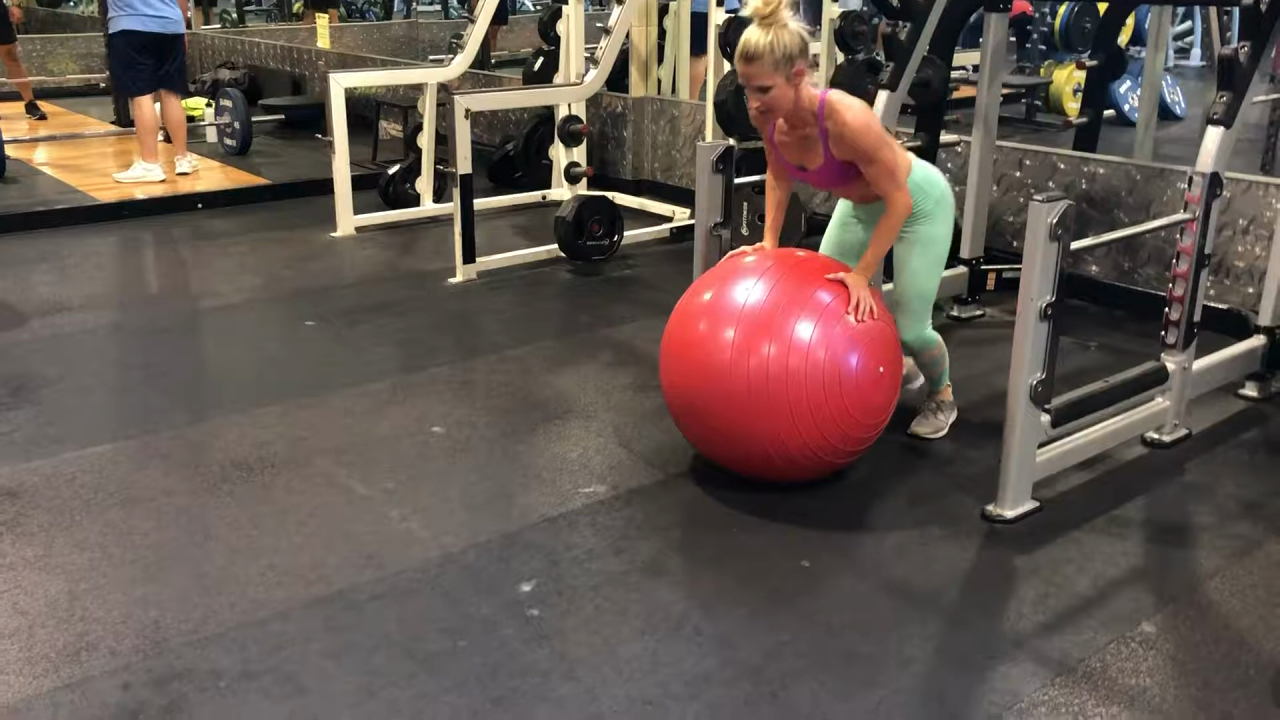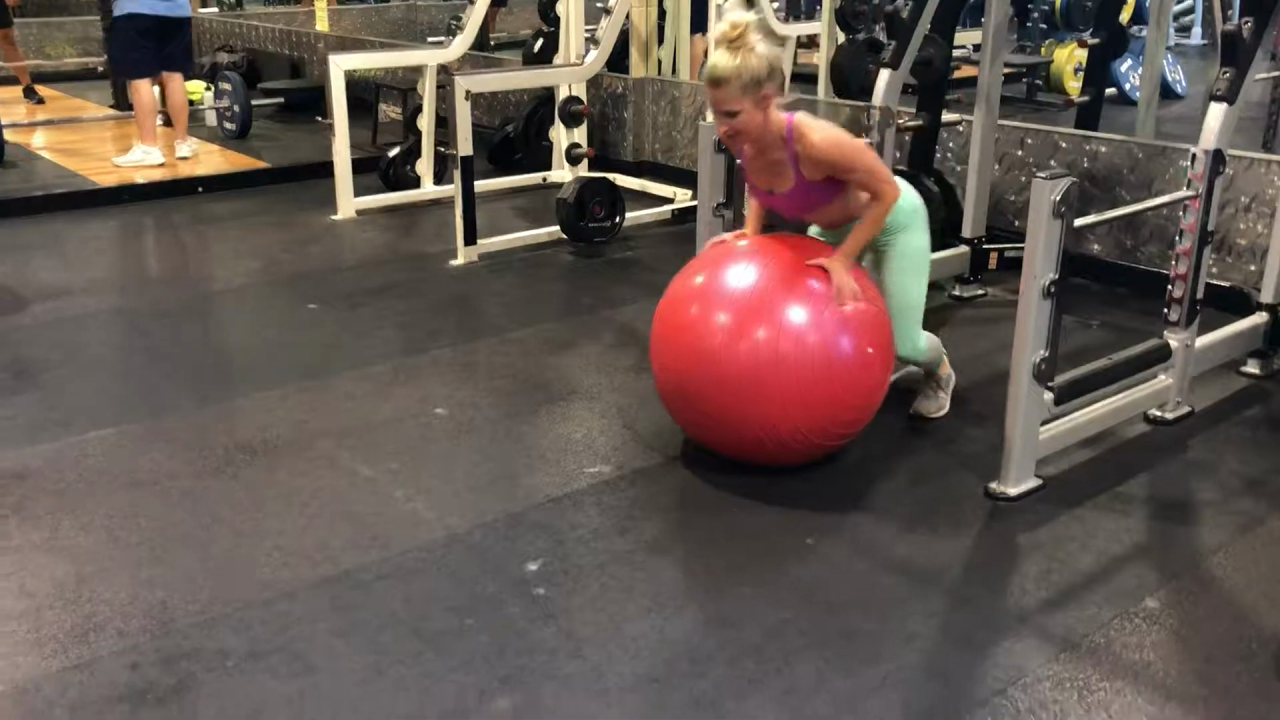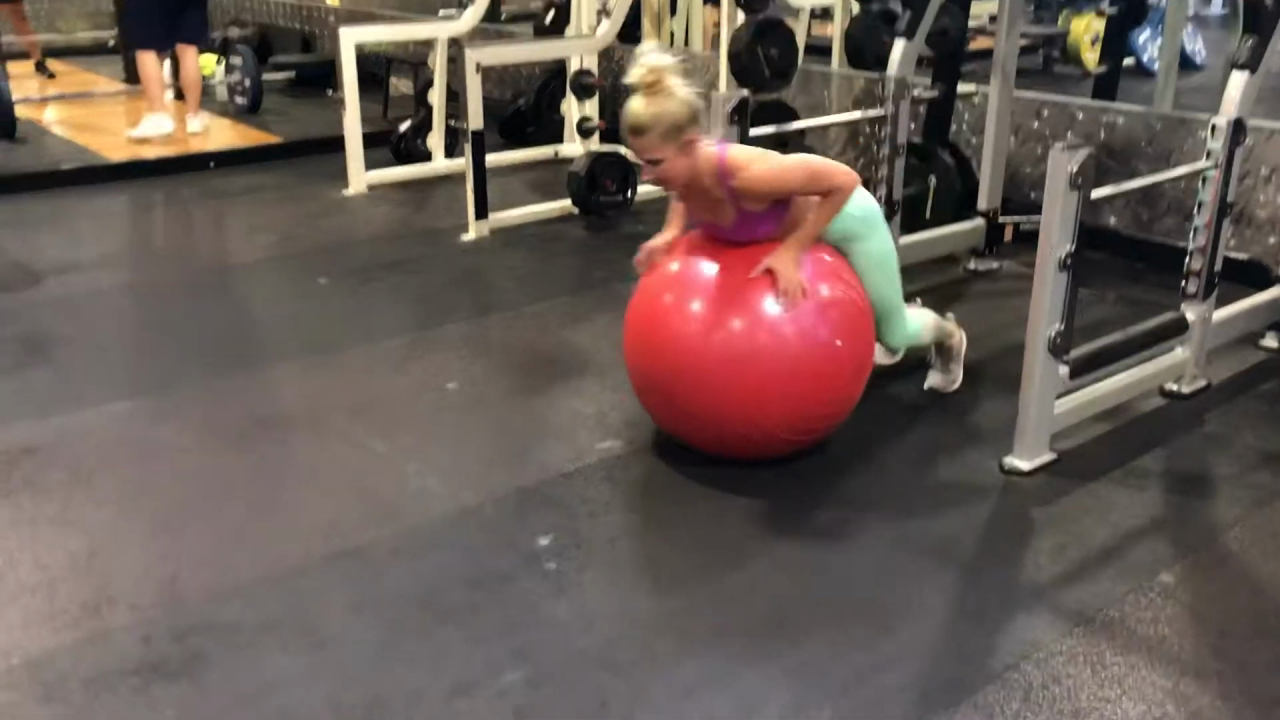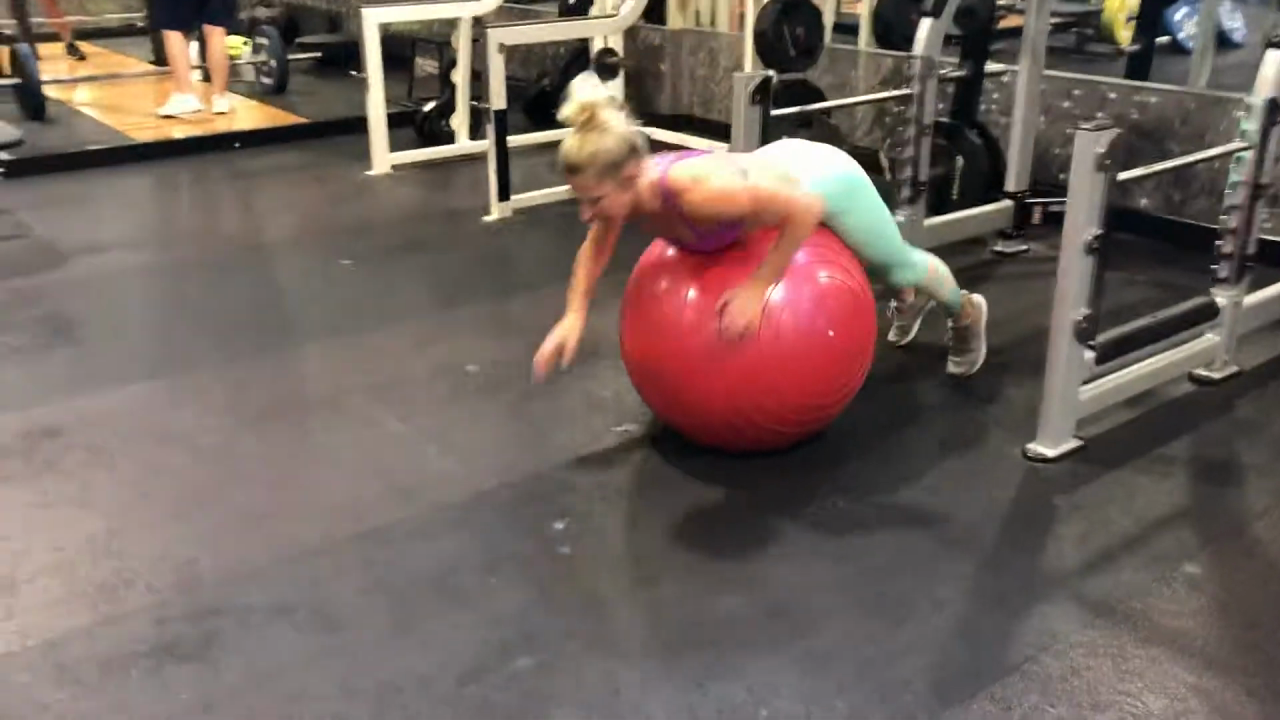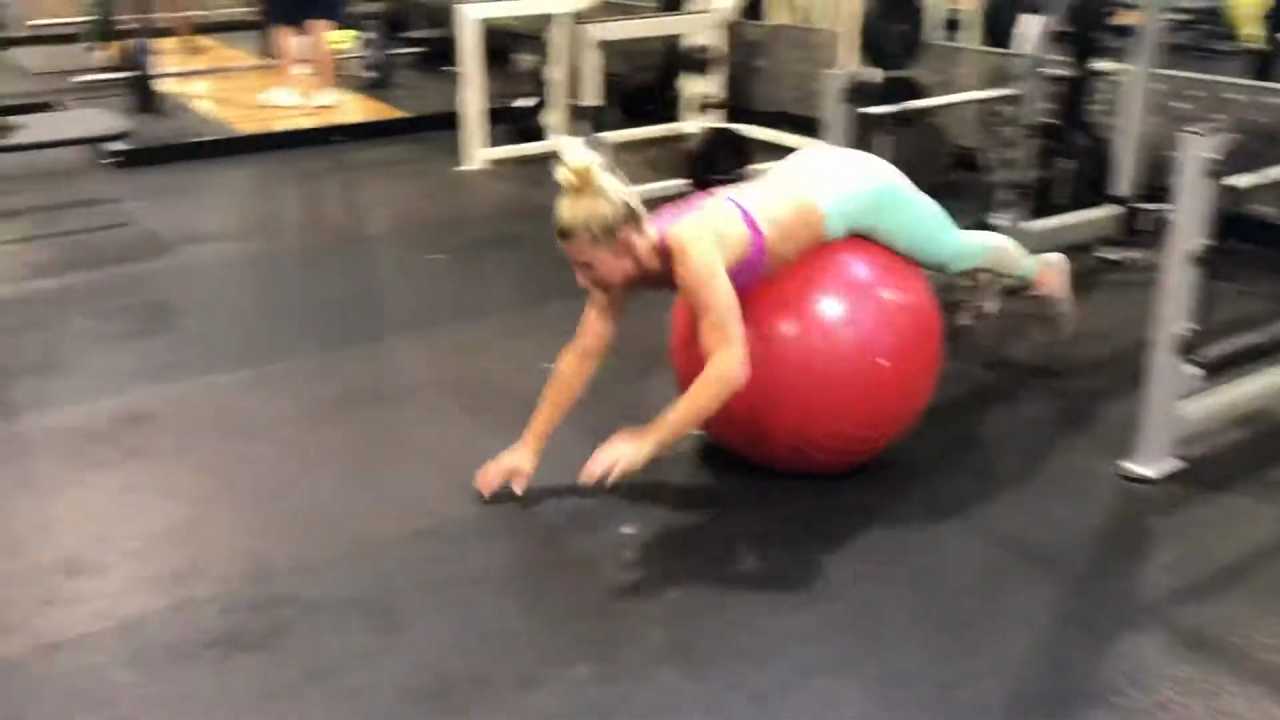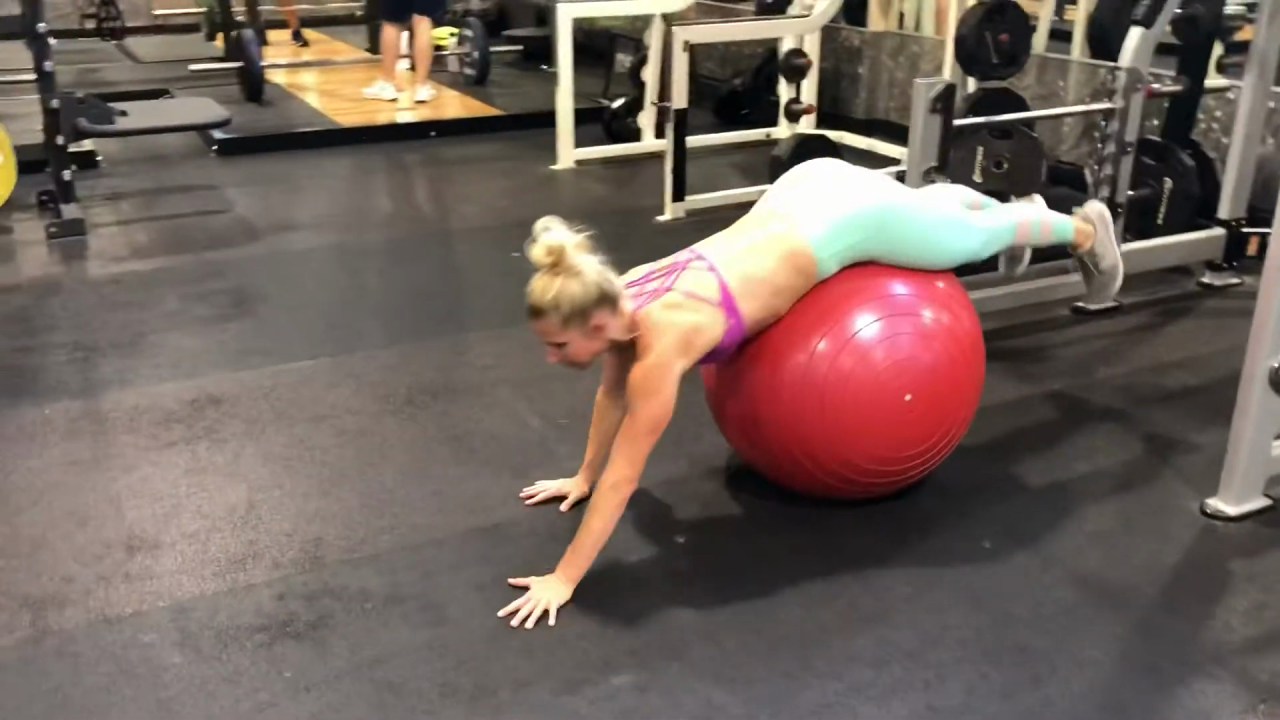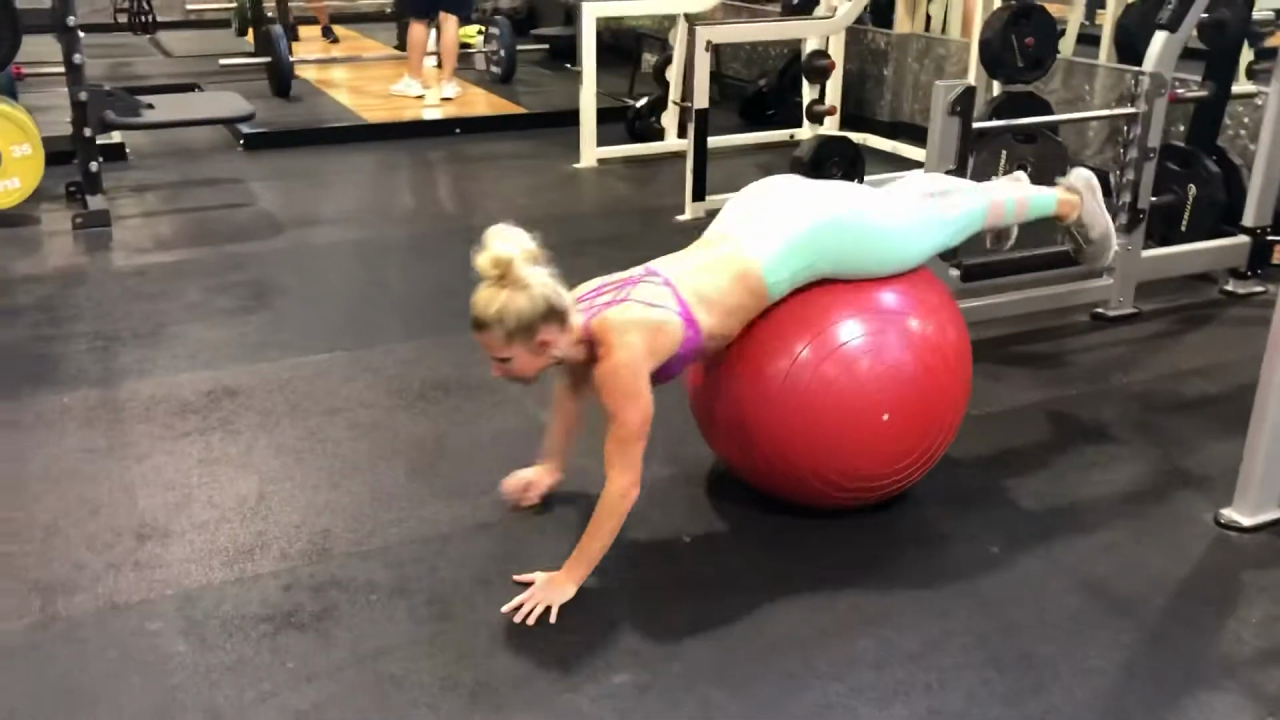
dt=0.2s
person 1, frame 1
left shoulder: (845, 119)
right shoulder: (766, 114)
left elbow: (898, 200)
right elbow: (778, 175)
left wrist: (862, 275)
right wrist: (769, 242)
left hip: (919, 202)
right hip: (860, 204)
left knee: (908, 327)
left ankle: (942, 396)
person 1, frame 2
left shoulder: (814, 142)
right shoulder: (736, 135)
left elbow: (887, 192)
left wrist: (842, 260)
right wrist: (750, 231)
left hip: (894, 217)
right hip: (834, 226)
left knee: (902, 343)
left ankle: (941, 372)
person 1, frame 3
left shoulder: (747, 174)
right shoulder: (678, 163)
left elbow: (845, 182)
left wrist: (790, 251)
right wrist: (672, 231)
left hip: (847, 220)
right hip: (794, 223)
left knee: (895, 331)
left ankle: (948, 336)
person 1, frame 4
left shoulder: (696, 192)
right shoulder: (619, 186)
left elbow: (805, 206)
right elbow: (594, 248)
left wrist: (757, 287)
right wrist: (573, 317)
left hip: (827, 181)
right hip: (779, 165)
left knee: (900, 264)
left ankle: (966, 311)
right ankle: (912, 295)
person 1, frame 5
left shoulder: (689, 256)
right shoulder: (622, 253)
left elbow: (730, 369)
right elbow: (583, 352)
left wrist: (645, 442)
right wrist: (528, 446)
left hip: (856, 191)
right hip: (805, 177)
left knee: (953, 253)
left ankle: (1046, 276)
person 1, frame 6
left shoulder: (662, 337)
right shoulder: (616, 301)
left elbow: (625, 474)
right elbow: (611, 392)
left wrist: (564, 577)
right wrist: (581, 478)
left hip: (853, 218)
right hip: (807, 189)
left knee: (982, 236)
right knee: (940, 205)
left ankle: (1088, 231)
right ankle: (1014, 209)
person 1, frame 7
left shoulder: (621, 348)
right shoulder: (571, 311)
left elbow: (623, 484)
right elbow: (572, 382)
left wrist: (569, 578)
right wrist: (551, 466)
left hip: (807, 236)
right hip: (767, 207)
left knee: (948, 221)
right knee: (898, 200)
left ankle: (1072, 199)
right ankle: (998, 185)
